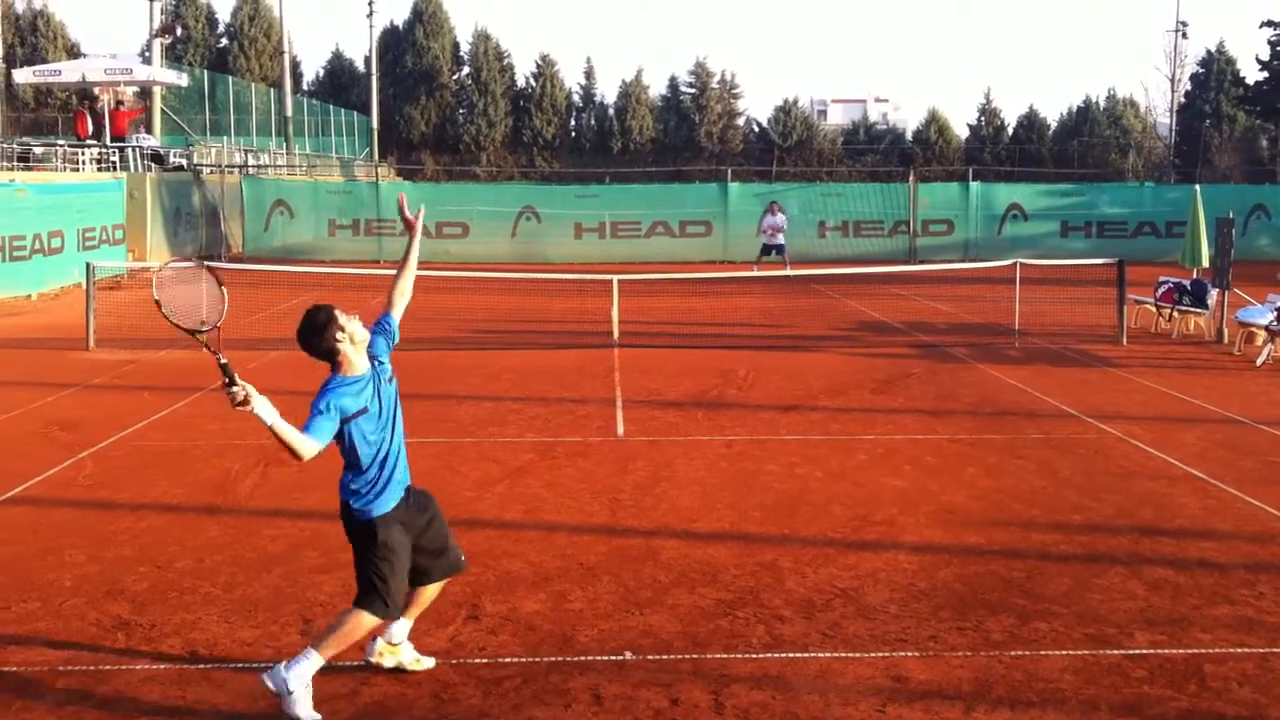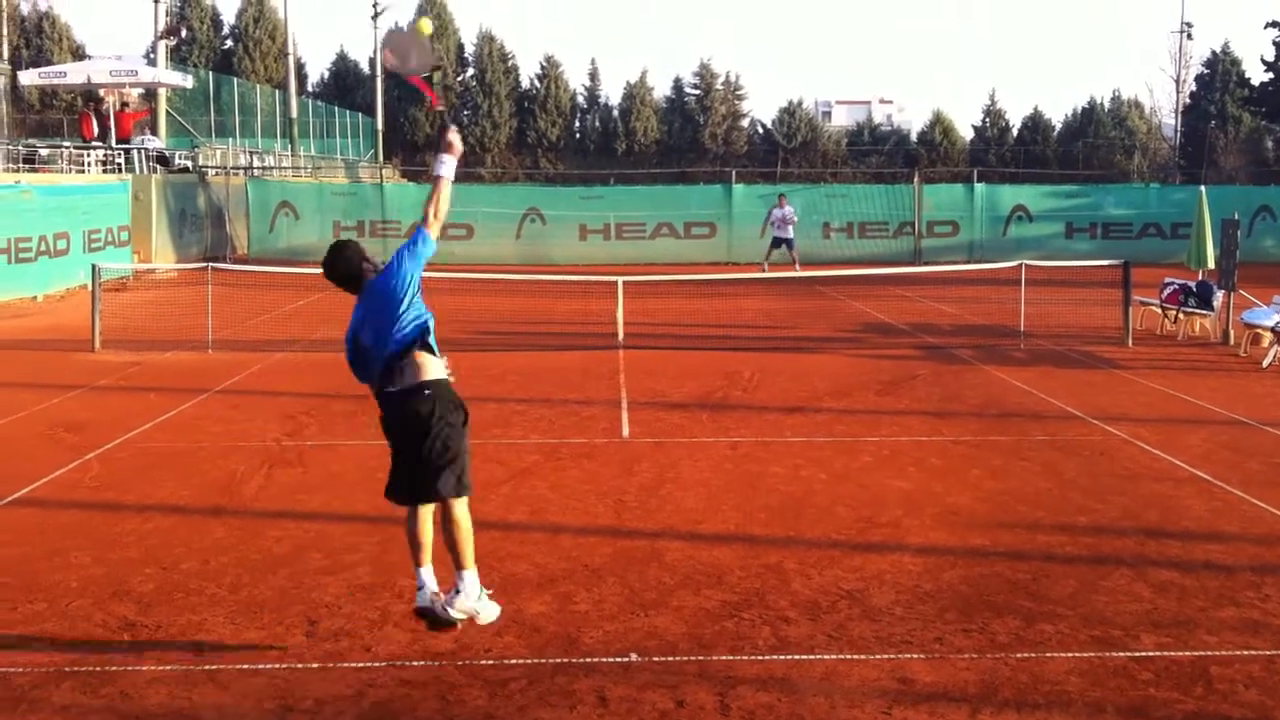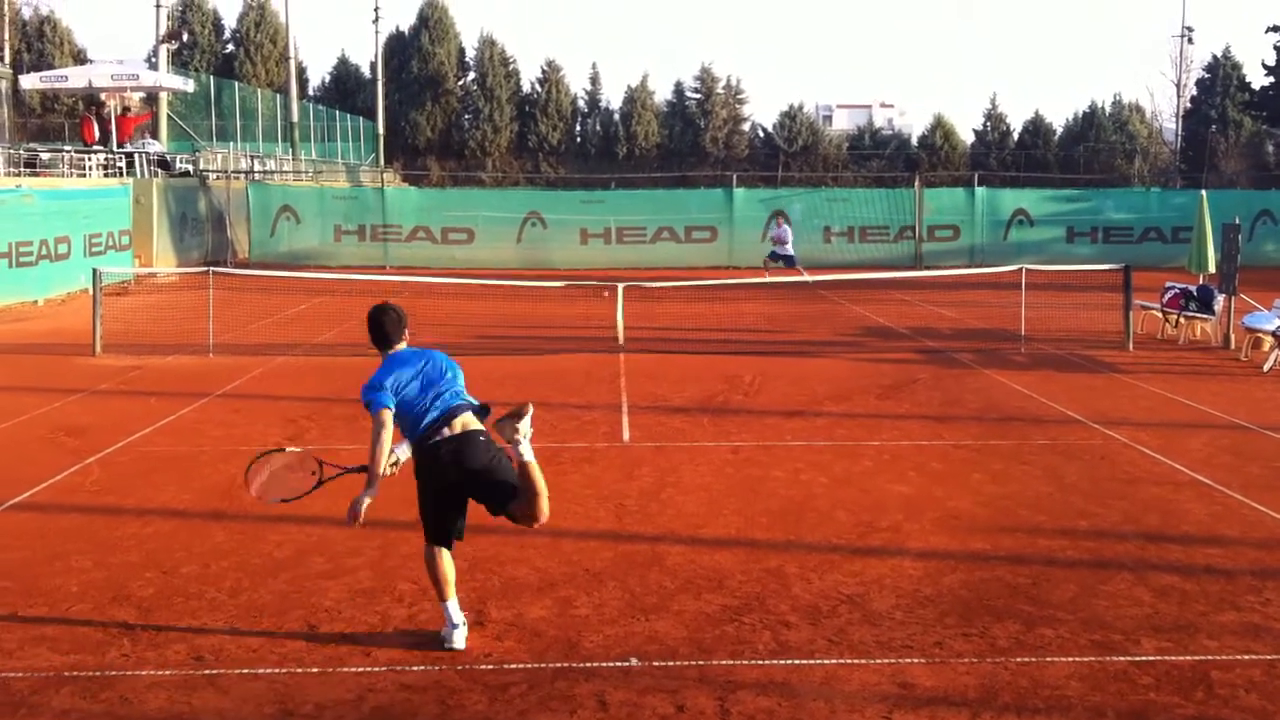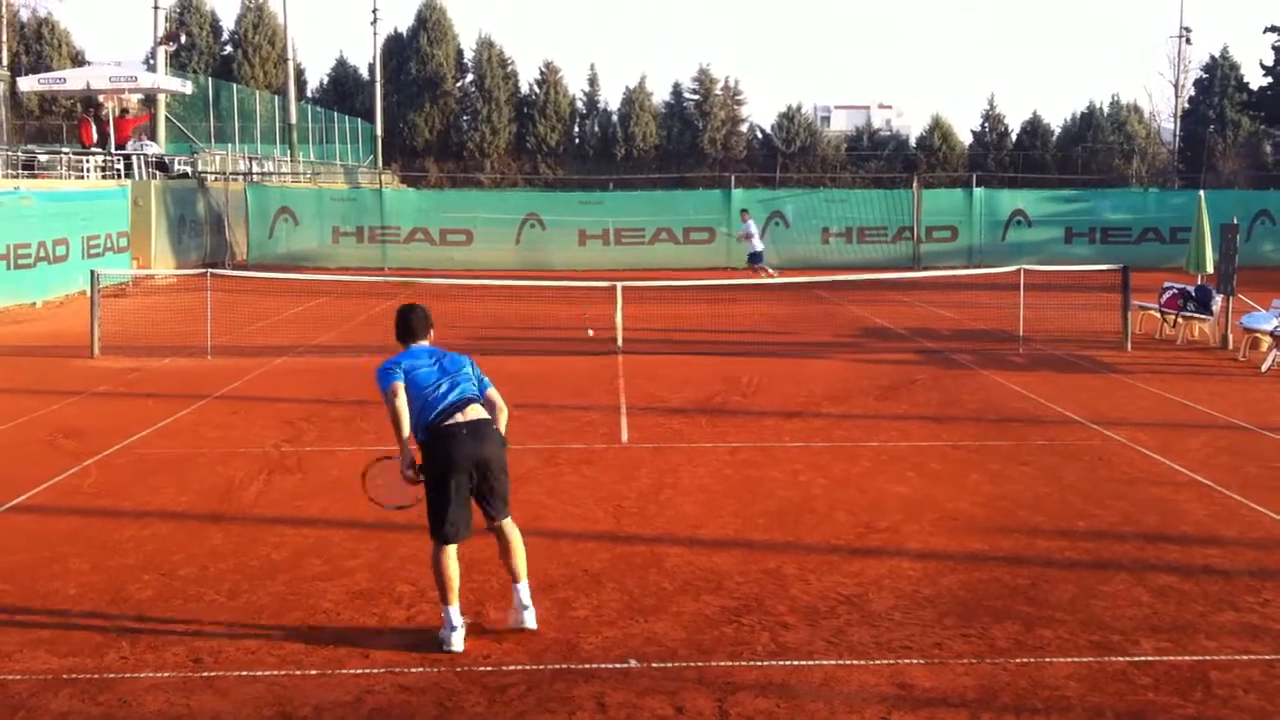
dt=0.3s
person 1, frame 1
left shoulder: (377, 351)
right shoulder: (333, 400)
left elbow: (401, 292)
right elbow: (305, 449)
left wrist: (414, 238)
right wrist: (263, 411)
left hip: (402, 495)
right hip: (372, 512)
left knee: (443, 564)
right knee: (375, 611)
left ankle: (392, 642)
right ankle: (291, 675)
person 1, frame 2
left shoulder: (355, 330)
right shoulder: (393, 278)
right elbow: (432, 219)
right wrist: (447, 161)
left hip: (396, 406)
right hip: (430, 396)
left knee: (420, 500)
right knee: (452, 495)
left ankle: (427, 589)
right ankle: (467, 591)
person 1, frame 3
left shoulder: (378, 381)
right shoulder: (441, 360)
left elbow: (384, 431)
left wrist: (369, 490)
left hip: (435, 456)
right hip: (476, 445)
left knee: (437, 544)
right knee: (533, 516)
left ankle: (453, 623)
right ankle: (516, 442)
person 1, frame 4
left shoulder: (393, 365)
right shoulder: (462, 360)
left elbow: (397, 399)
right elbow: (500, 407)
left wrist: (406, 452)
right wrist: (495, 445)
left hip: (444, 442)
right hip: (485, 433)
left knee: (445, 541)
right knee: (501, 519)
left ankle: (452, 625)
right ankle: (524, 604)
